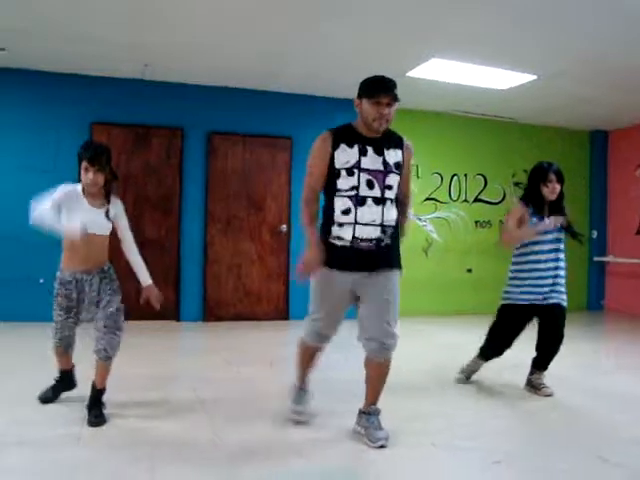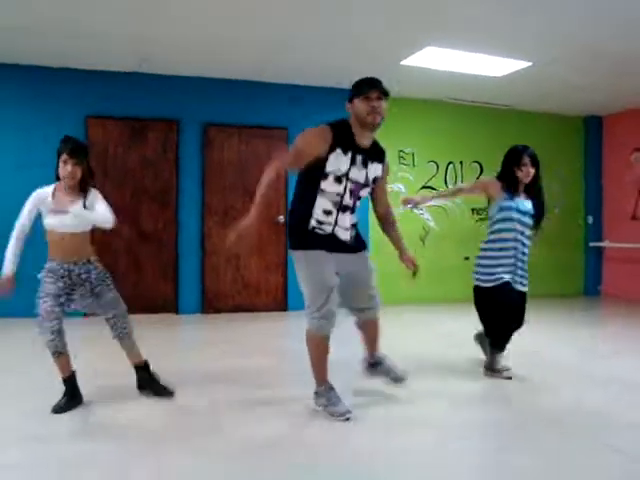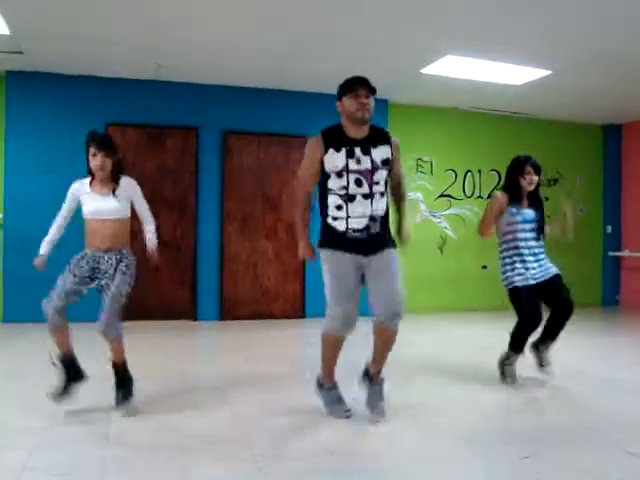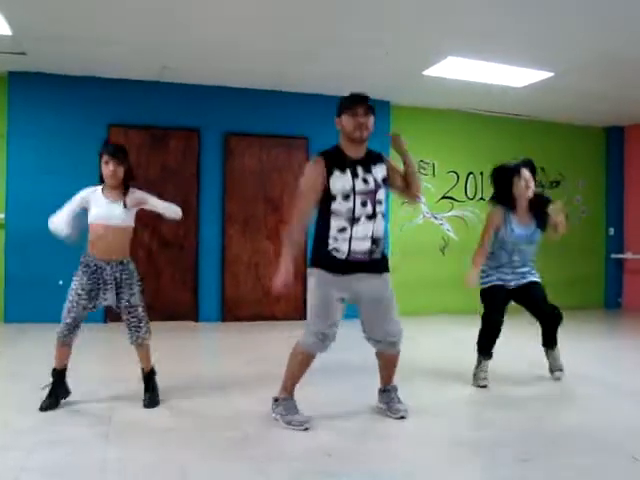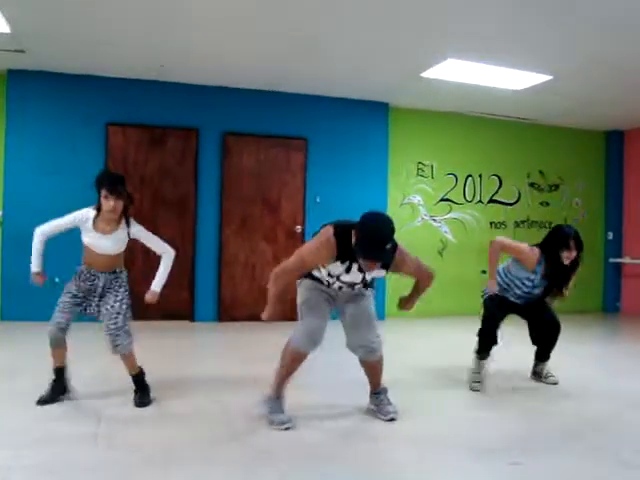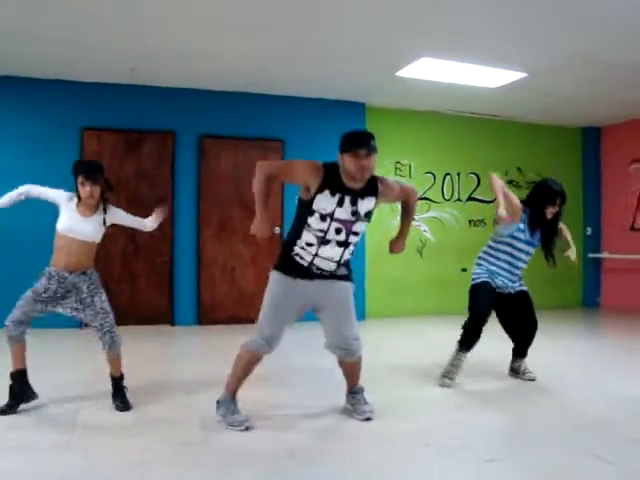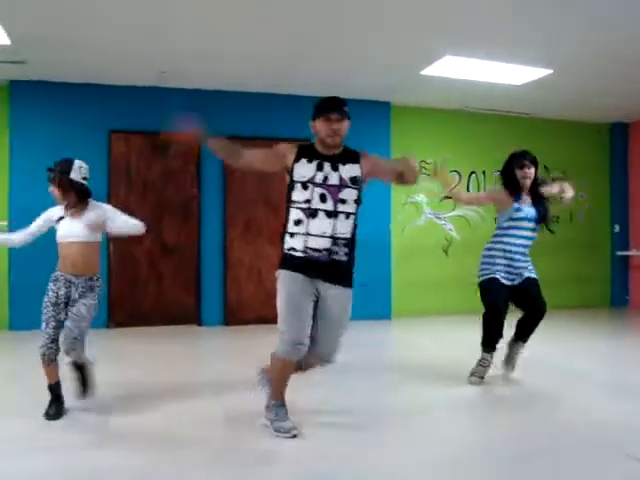
dt=0.7s
person 1, frame 1
left shoulder: (401, 147)
right shoulder: (330, 141)
right elbow: (309, 196)
left wrist: (399, 238)
right wrist: (312, 244)
left hip: (383, 264)
right hip: (335, 259)
left knee: (381, 341)
right knee: (319, 330)
left ankle: (369, 414)
right ankle: (301, 388)
person 1, frame 2
left shoulder: (379, 159)
right shoulder: (326, 136)
left elbow: (382, 209)
right elbow: (278, 168)
left wrist: (402, 250)
right wrist: (254, 215)
left hip: (349, 242)
right hip: (310, 241)
left knee: (367, 303)
right knee: (322, 314)
left ankle: (374, 360)
right ankle: (322, 390)
person 1, frame 3
left shoulder: (388, 143)
right shoulder: (320, 144)
left elbow: (398, 184)
right elbow: (303, 195)
left wrist: (401, 223)
right wrist: (303, 239)
left hip: (380, 244)
right hip: (337, 245)
left knee: (391, 309)
right knee: (342, 317)
left ankle: (374, 376)
right ankle: (326, 383)
person 1, frame 4
left shoulder: (382, 164)
right shoulder: (321, 166)
left elbow: (412, 193)
right elbow: (299, 215)
left wrist: (406, 158)
right wrist: (286, 260)
left hip: (374, 270)
right hip: (329, 271)
left knee: (389, 335)
right knee: (318, 336)
left ankle: (388, 393)
right ankle: (283, 399)
person 1, frame 5
left shoulder: (398, 257)
right shoulder: (329, 242)
left elbow: (427, 276)
right elbow: (280, 274)
left wrist: (410, 299)
right wrist: (272, 307)
left hip: (357, 290)
right hip: (316, 284)
left knee: (368, 343)
right knee: (309, 333)
left ankle: (378, 395)
right ankle: (275, 397)
person 1, frame 6
left shoulder: (380, 189)
right shoulder: (315, 175)
left elbow: (410, 193)
right elbow: (264, 168)
left wrist: (402, 235)
right wrist: (261, 216)
left hip: (337, 281)
right hip: (291, 275)
left knee: (347, 344)
right knee: (264, 339)
left ankle: (354, 394)
right ankle: (227, 399)
person 1, frame 7
left shoulder: (364, 163)
right shoulder: (293, 155)
left elbow: (408, 176)
right elbow: (237, 156)
left wrist: (407, 168)
right wrist: (208, 139)
left hip: (339, 276)
right hip: (297, 270)
left knee: (323, 352)
right knee: (294, 343)
left ankle: (273, 375)
right ankle: (276, 405)
person 2, frame 1
left shoulder: (114, 204)
right shoulder: (67, 193)
left elbow: (129, 246)
right elbow: (38, 211)
left wrist: (147, 282)
right wrist: (72, 228)
left hip: (103, 277)
right hip: (69, 279)
left knee: (109, 338)
right knee: (62, 338)
left ankle: (96, 400)
right ankle: (65, 379)
person 2, frame 2
left shoulder: (91, 196)
right shoulder: (41, 195)
left elbow: (109, 221)
left wrist: (70, 210)
left hip: (88, 269)
right hip: (55, 271)
left knee: (120, 322)
right knee: (51, 331)
left ankle: (144, 377)
right ankle: (71, 391)
person 2, frame 3
left shoulder: (128, 185)
right shoulder: (79, 188)
left elbow: (147, 217)
right elbow: (62, 219)
left wrist: (151, 242)
right wrist: (44, 250)
left hip: (120, 259)
right hip: (90, 258)
left knee: (108, 319)
right knee: (53, 307)
left ankle: (123, 377)
right ankle: (71, 369)
person 2, frame 4
left shoulder: (136, 196)
right shoulder: (90, 194)
left elbow: (176, 213)
right elbow: (56, 220)
left wrist: (147, 202)
right wrist: (64, 227)
left hip: (124, 270)
right hip: (91, 267)
left knee: (138, 326)
right knee: (68, 323)
left ankle: (150, 383)
right ankle: (58, 384)
person 2, frame 5
left shoulder: (130, 227)
right shoulder: (84, 217)
left elbow: (168, 252)
right elbow: (41, 233)
left wrist: (156, 287)
right wrist: (36, 267)
left hip: (115, 280)
right hip: (85, 276)
left knee: (117, 334)
right knee: (56, 328)
left ankle: (140, 384)
right ankle: (59, 382)
person 2, frame 6
left shoulder: (109, 213)
right shoulder: (65, 200)
left elbow: (144, 224)
right elbow: (29, 190)
left wrist: (155, 220)
left hip: (87, 280)
right hip: (54, 277)
left knee: (109, 333)
left ankle: (118, 389)
person 2, frame 7
left shoulder: (100, 210)
right shoulder: (55, 213)
left elbow: (137, 227)
right elbow: (22, 238)
left wrist: (108, 227)
left hip: (88, 287)
right hip: (60, 283)
left knee: (71, 340)
right knee: (48, 344)
left ankle: (80, 366)
right ankle: (56, 398)
person 3, frame 1
left shoulder: (557, 211)
right shoulder: (522, 209)
right elbow: (506, 237)
right wrist: (543, 226)
left hip: (553, 289)
right hip: (523, 287)
left knee: (553, 336)
right knee: (503, 334)
left ankle: (536, 377)
right ankle: (479, 361)
person 3, frame 2
left shoulder: (534, 196)
right shoulder: (496, 187)
right elbow: (456, 191)
right wrist: (422, 198)
left hip: (517, 268)
right hip: (493, 266)
left knee: (514, 319)
right knee: (498, 312)
left ankle: (487, 337)
right ankle: (493, 358)
person 3, frame 3
left shoulder: (537, 202)
right shoulder: (501, 199)
right elbow: (482, 232)
right wrist: (499, 227)
left hip: (542, 267)
right hip: (517, 271)
left knee: (564, 306)
right knee: (531, 317)
left ankle: (541, 346)
right ankle: (509, 358)
person 3, frame 4
left shoulder: (542, 210)
right shoulder: (500, 213)
left elbow: (558, 231)
right elbow: (483, 248)
right wrist: (474, 272)
left hip: (525, 276)
right hip: (496, 279)
left knee: (551, 315)
right knee: (492, 321)
left ankle: (552, 355)
right ankle: (481, 366)
person 3, frame 5
left shoulder: (566, 265)
right shoulder: (533, 255)
right elbow: (497, 242)
right wrist: (492, 279)
left hip: (528, 298)
right hip: (500, 292)
left knee: (552, 326)
right knee: (490, 323)
left ankle: (540, 367)
right ankle: (479, 365)
person 3, frame 6
left shoulder: (545, 223)
right shoulder: (516, 209)
left elbow: (559, 227)
right elbow: (494, 178)
left wrist: (571, 246)
right wrist: (501, 207)
left hip: (512, 283)
right hip: (487, 275)
left knee: (527, 325)
right knee: (478, 315)
left ankle: (518, 363)
right ankle: (458, 359)
person 3, frame 7
left shoulder: (538, 194)
right shoulder: (503, 195)
left elbow: (561, 186)
right elbow: (465, 199)
left wrist: (567, 192)
right wrist: (446, 185)
left hip: (522, 269)
right hip: (496, 268)
left knee: (537, 308)
right knee: (496, 312)
left ankle: (516, 345)
right ankle: (486, 357)
